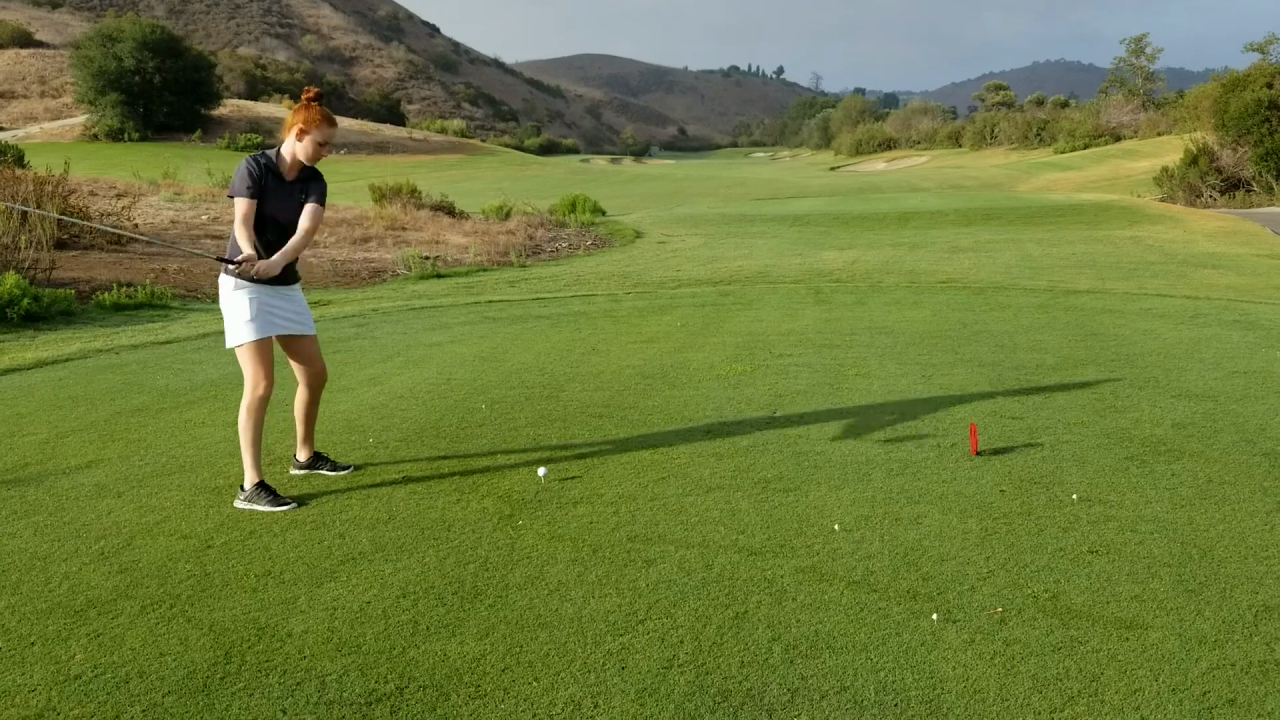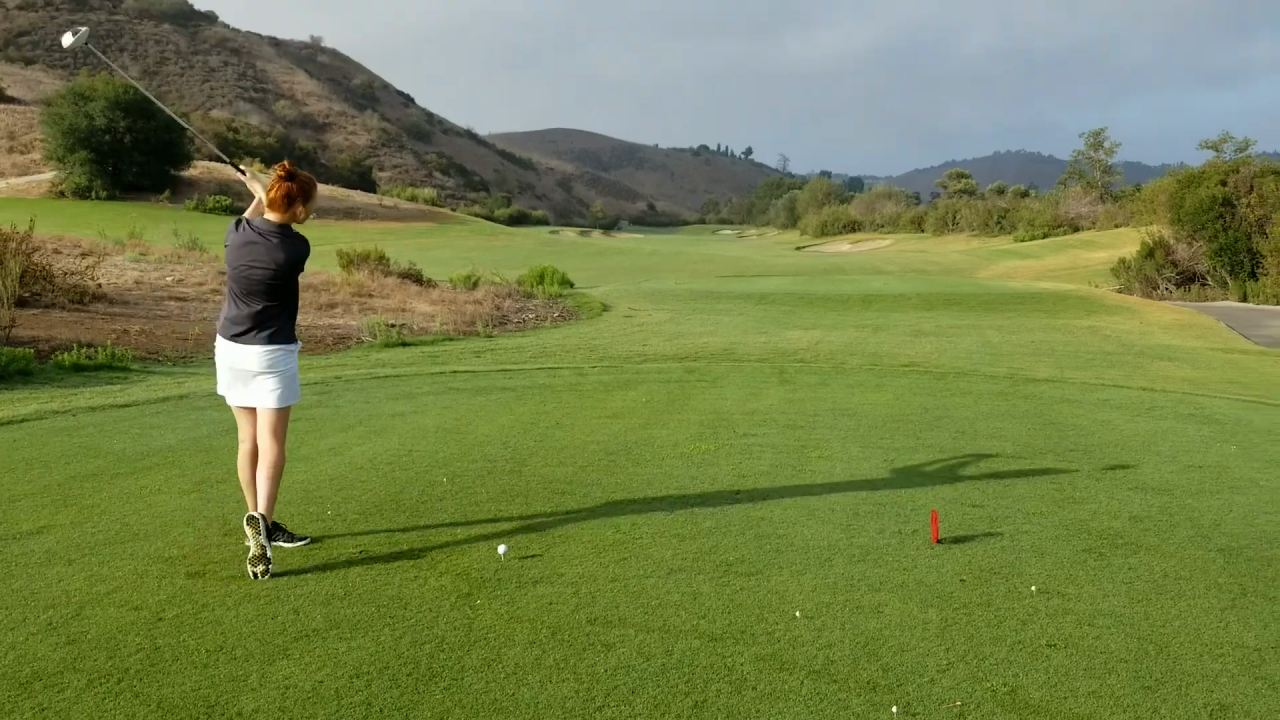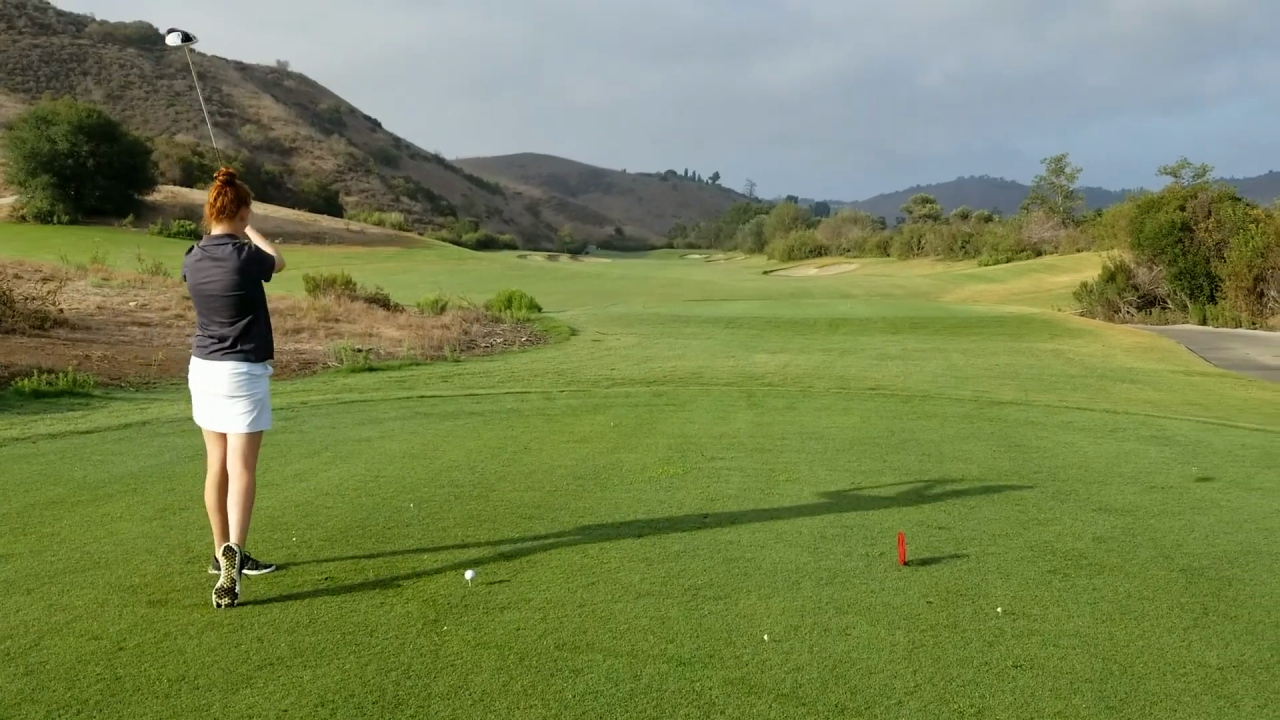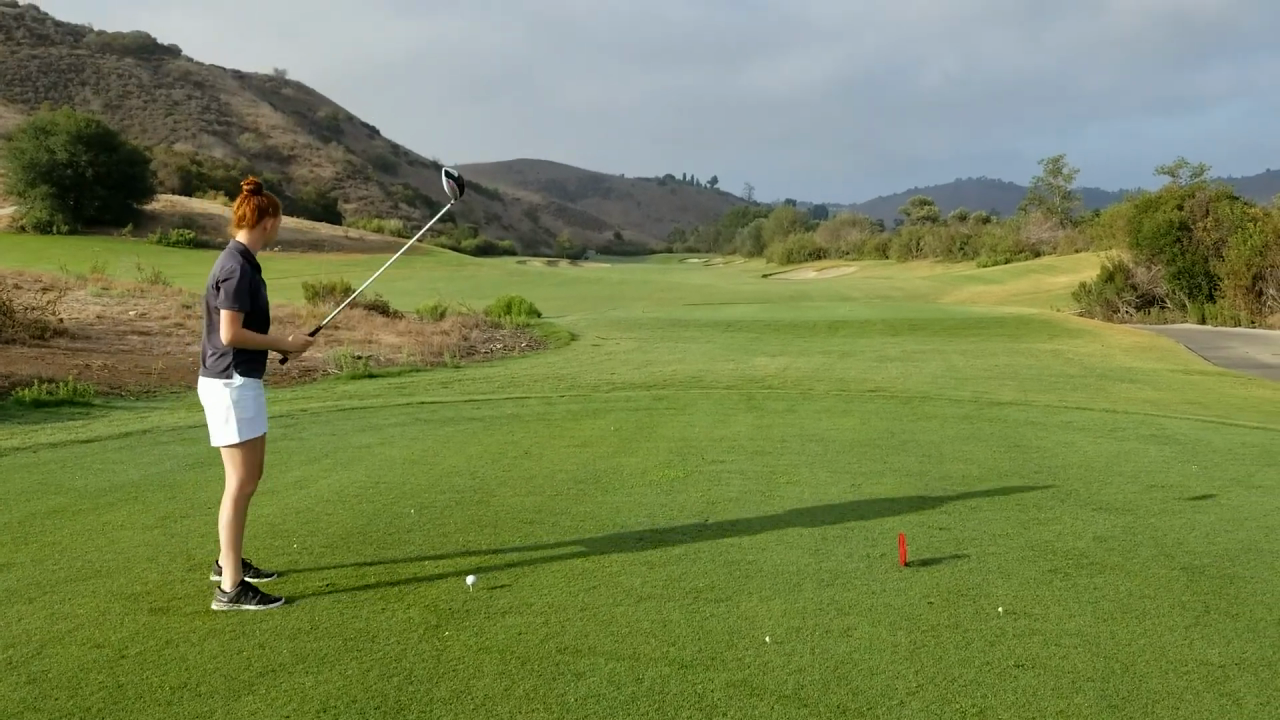
dt=1s
person 1, frame 1
left shoulder: (317, 179)
right shoulder: (253, 166)
left elbow: (306, 231)
right elbow: (241, 224)
left wrist: (276, 261)
right wrist: (250, 256)
left hip: (285, 289)
right hip: (242, 287)
left knee: (315, 377)
right knee: (259, 385)
left ankle: (306, 455)
right ankle: (252, 486)
person 1, frame 2
left shoulder: (236, 234)
right shoulder: (296, 247)
left wrist: (257, 187)
right wrist: (255, 185)
left hip: (230, 346)
right hip: (272, 353)
left knee: (249, 440)
right knee: (271, 442)
left ankle: (262, 523)
right ankle: (261, 519)
person 1, frame 3
left shoulder: (192, 259)
right shoulder: (246, 255)
right elbow: (276, 260)
left wrist: (233, 235)
right wrist: (247, 229)
left hip: (203, 368)
right hip: (242, 372)
left knee: (217, 466)
right knee: (241, 469)
left ankle: (223, 552)
right ankle: (234, 551)
person 1, frame 4
left shoulder: (240, 262)
right shoulder: (237, 267)
right elbow: (230, 335)
left wrist: (278, 343)
right wrist: (284, 343)
left hip: (240, 382)
right hip: (230, 384)
left knee: (249, 476)
right knee: (241, 482)
left ankle: (228, 561)
right ankle: (231, 587)
